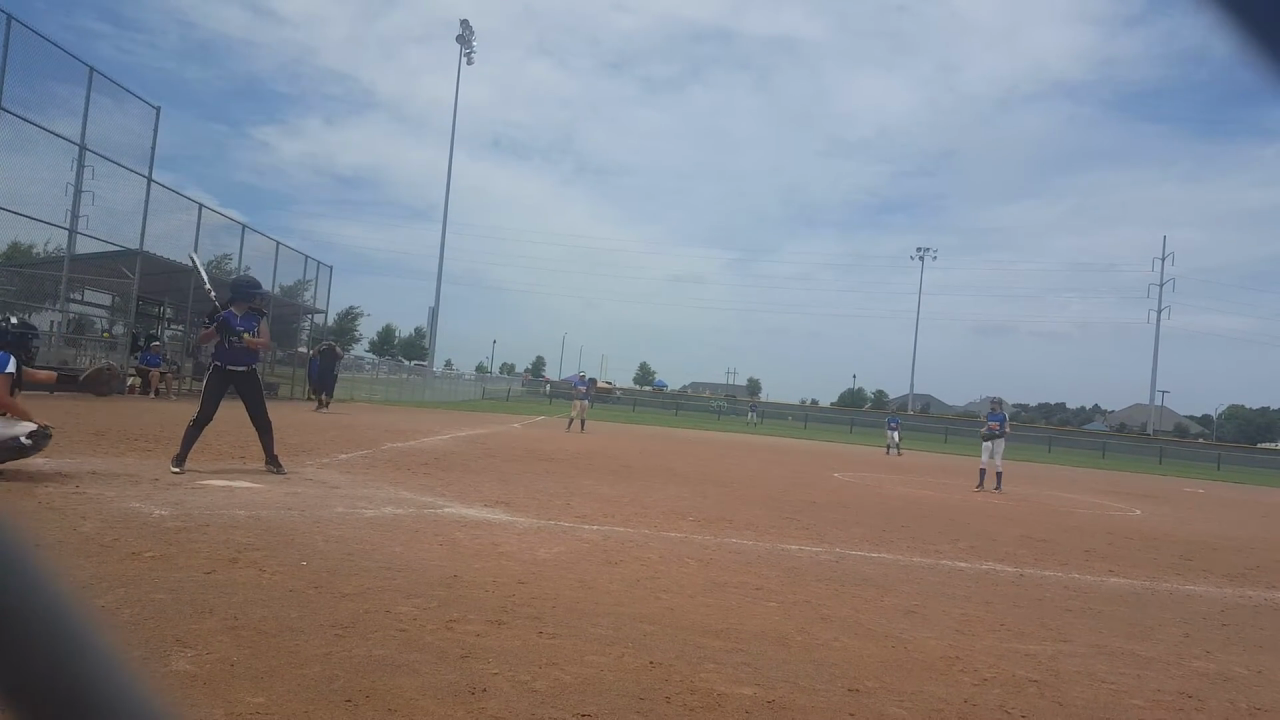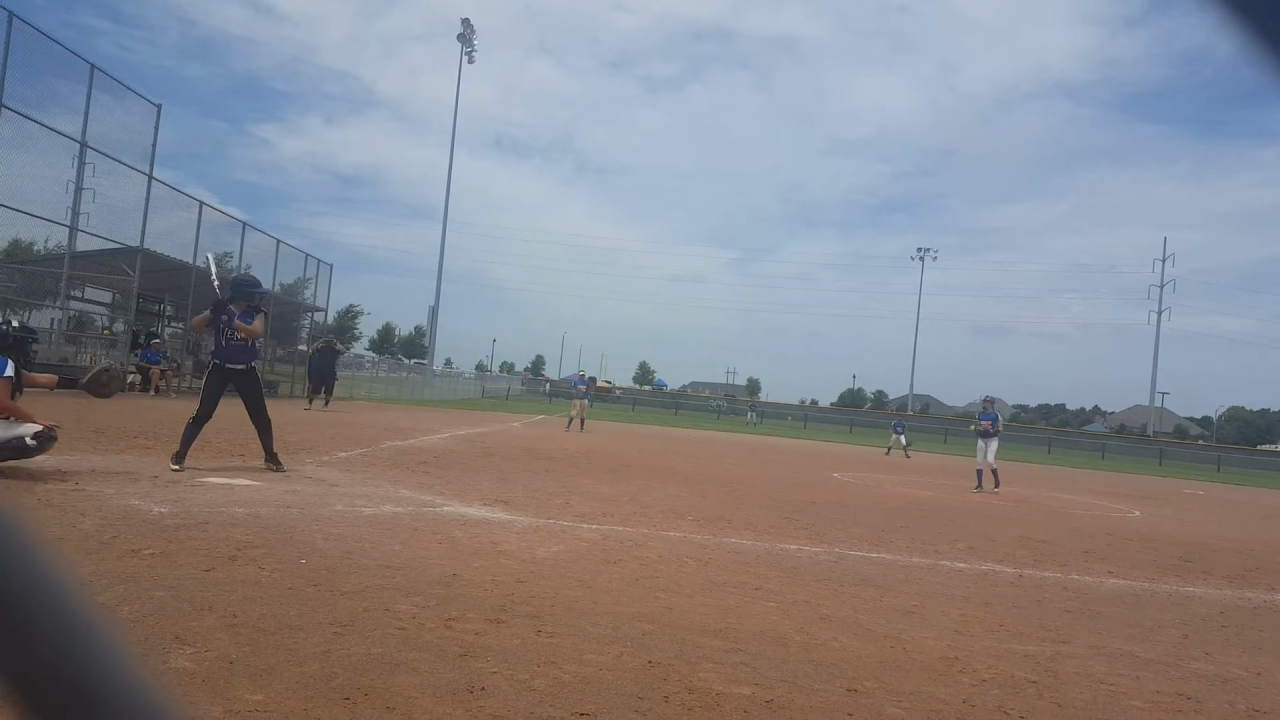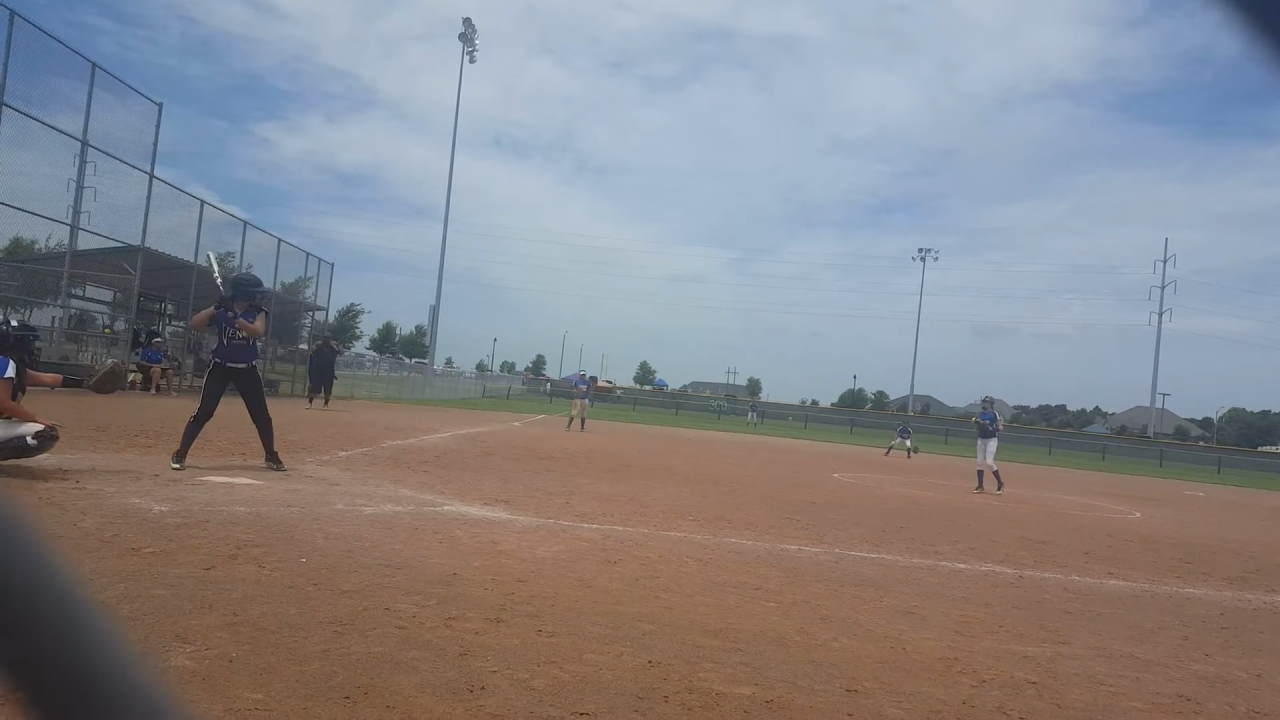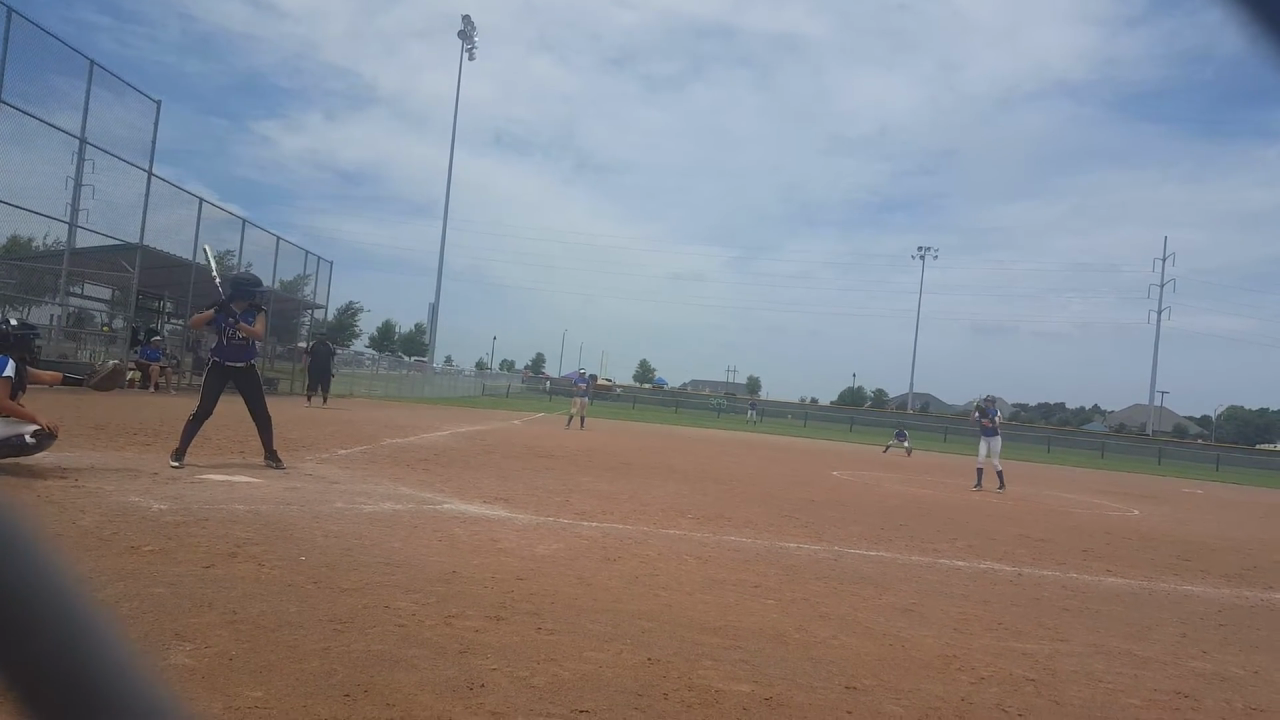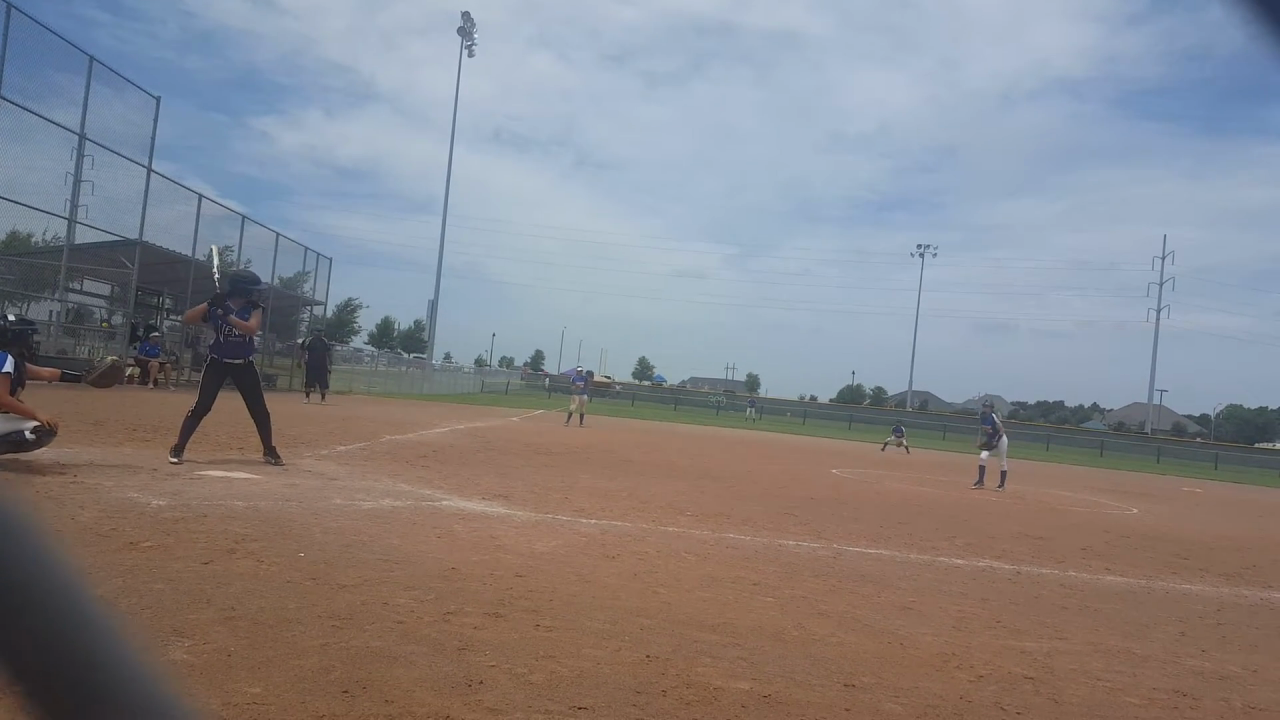
dt=0.3s
person 1, frame 1
left shoulder: (258, 316)
right shoulder: (220, 313)
left elbow: (266, 343)
right elbow: (201, 340)
left wrist: (240, 336)
right wrist: (216, 327)
left hip: (248, 373)
right hip: (220, 371)
left knee: (261, 418)
right knee: (203, 415)
left ankle: (271, 460)
right ankle: (180, 458)
person 1, frame 2
left shoulder: (257, 313)
right shoulder: (218, 310)
left elbow: (258, 333)
right elbow: (194, 326)
left wrist: (230, 319)
right wrist: (212, 310)
left hip: (247, 370)
right hip: (219, 368)
left knee: (261, 416)
right knee: (202, 413)
left ankle: (271, 457)
right ankle: (179, 455)
person 1, frame 3
left shoulder: (258, 312)
right shoulder: (220, 310)
left elbow: (258, 333)
right elbow: (195, 324)
left wrist: (234, 316)
right wrist: (216, 307)
left hip: (247, 369)
right hip: (220, 367)
left knee: (261, 415)
right knee: (204, 412)
left ankle: (271, 456)
right ankle: (180, 454)
person 1, frame 4
left shoulder: (257, 311)
right shoulder: (221, 308)
left elbow: (259, 335)
right elbow: (193, 324)
left wrist: (235, 321)
right wrist: (215, 310)
left hip: (246, 368)
right hip: (219, 366)
left knee: (261, 413)
right knee: (203, 410)
left ankle: (270, 454)
right ankle: (179, 452)
person 1, frame 5
left shoulder: (255, 308)
right shoulder: (217, 304)
left elbow: (252, 330)
right elbow: (187, 319)
left wrist: (226, 314)
right wrist: (209, 304)
left hip: (244, 364)
right hip: (217, 362)
left knee: (260, 410)
right knee: (201, 406)
left ankle: (269, 451)
right ankle: (178, 448)
